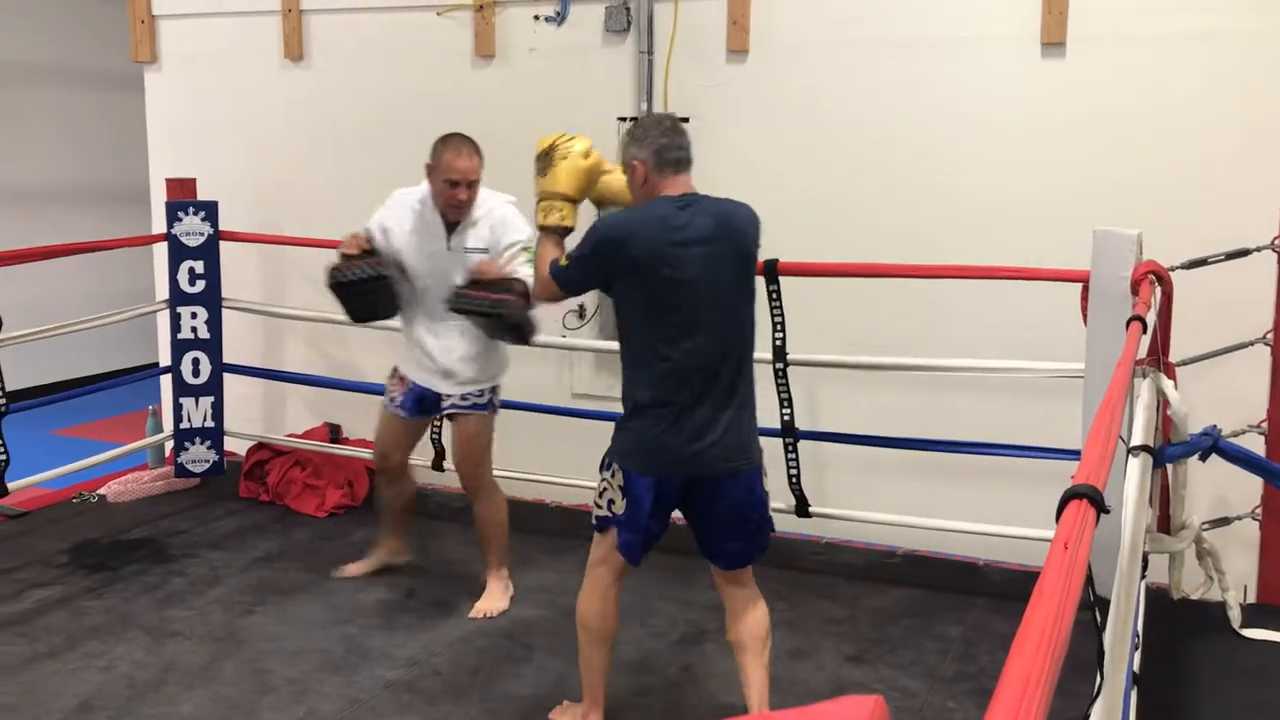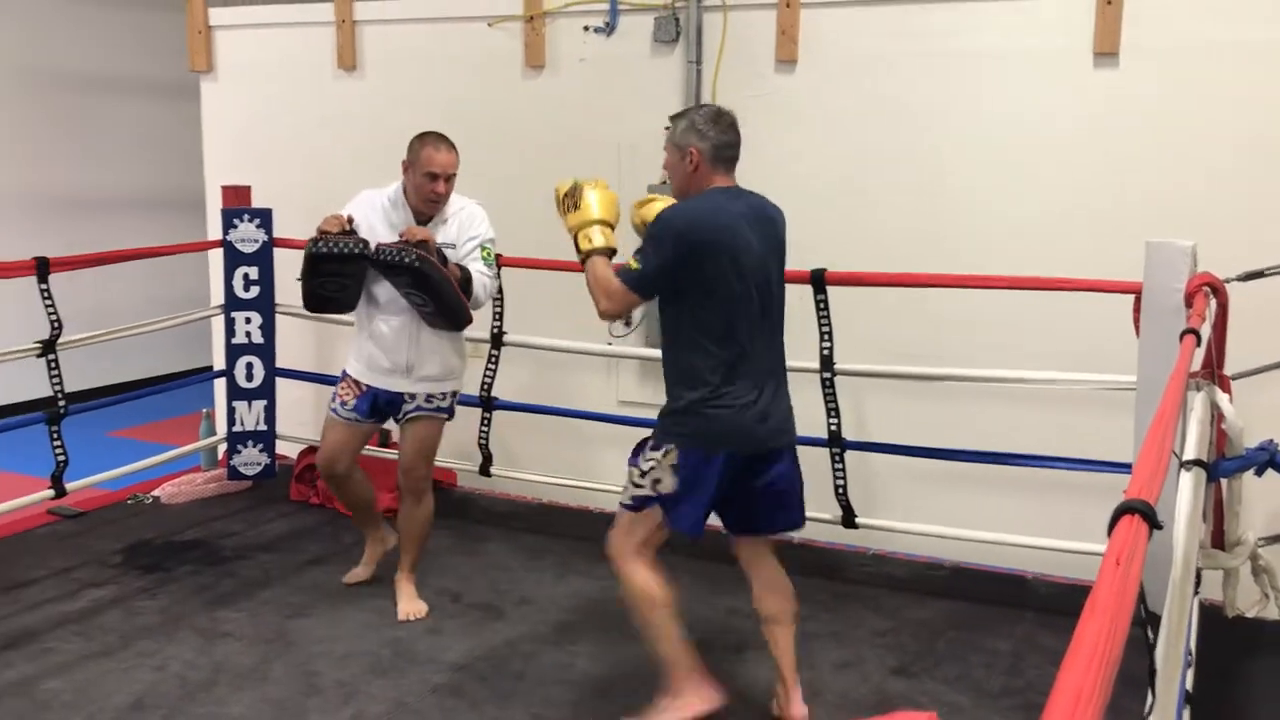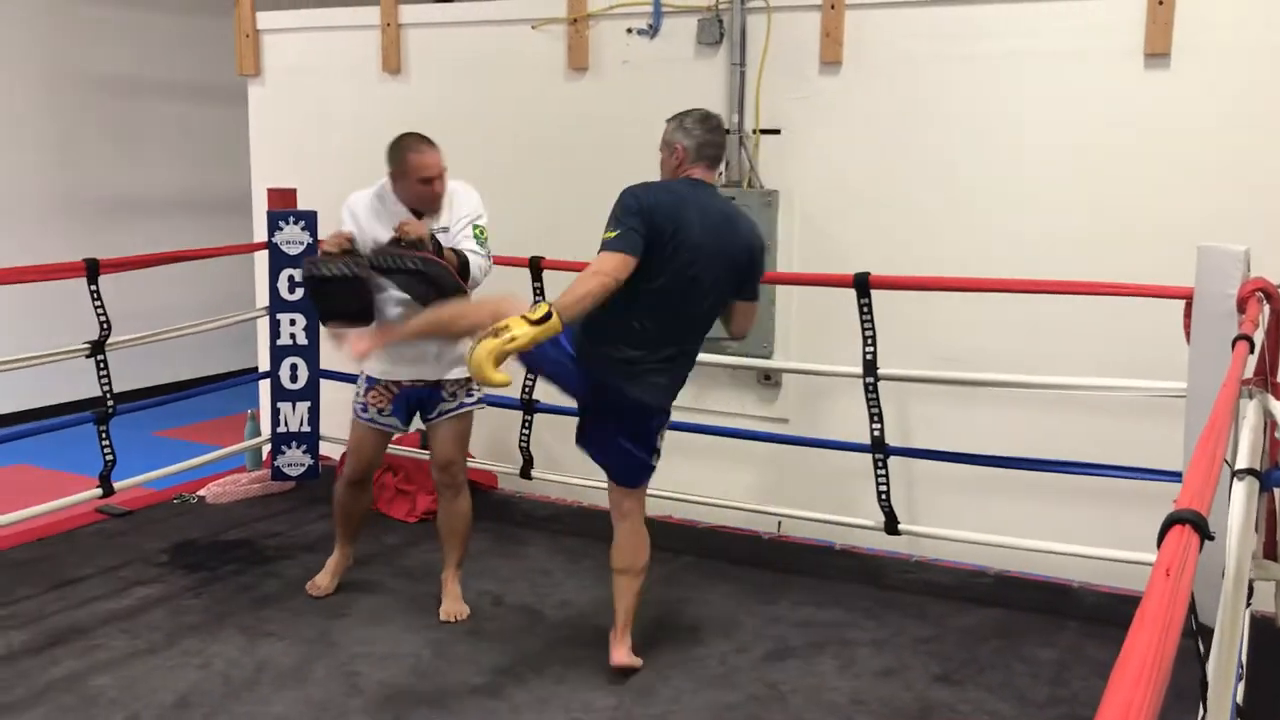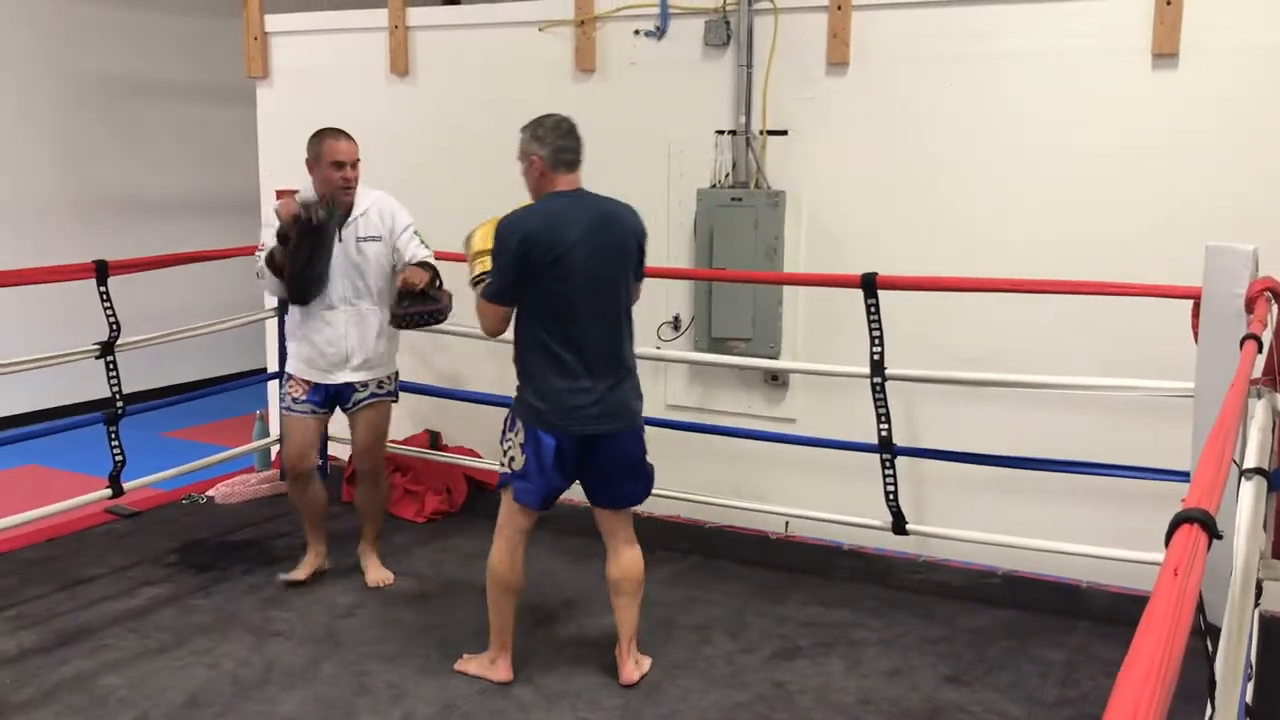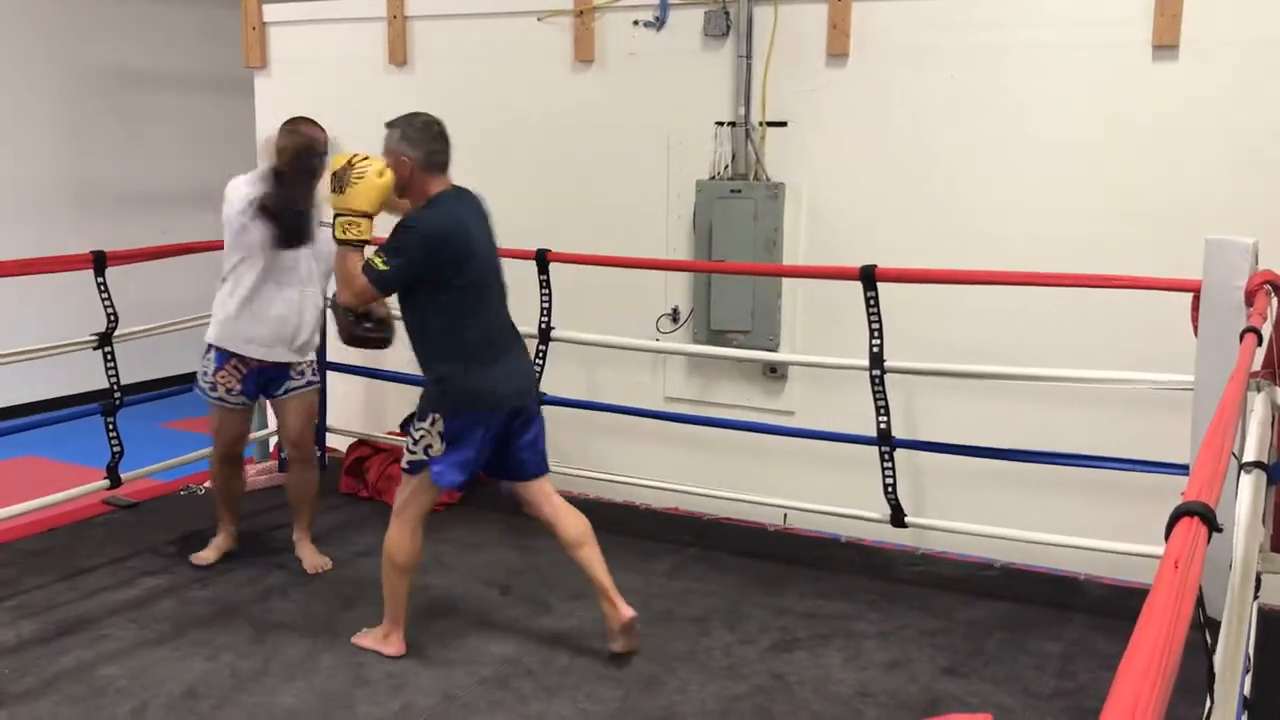
dt=0.7s
person 1, frame 1
left shoulder: (617, 233)
right shoulder: (741, 222)
left elbow: (547, 286)
left wrist: (556, 202)
right wrist: (627, 200)
left hip: (650, 444)
right hip: (731, 443)
left knee: (604, 568)
right knee: (738, 584)
person 1, frame 2
left shoulder: (679, 223)
right shoulder: (769, 217)
left elbow: (612, 303)
left wrist: (591, 233)
left hip: (703, 426)
right hip: (769, 423)
left knee: (629, 548)
right knee: (757, 555)
person 1, frame 3
left shoulder: (646, 200)
right shoulder: (746, 234)
left elbow: (606, 276)
right elbow: (740, 326)
left wrist: (534, 324)
left hip: (591, 354)
right hip: (651, 389)
left knee: (495, 313)
right knee: (628, 511)
left ankle: (383, 334)
right ankle: (623, 642)
person 1, frame 4
left shoulder: (518, 227)
right shoulder: (626, 221)
left elbow: (492, 322)
left wrist: (482, 264)
left hip: (547, 410)
right hip: (616, 407)
left knee: (512, 528)
right knee: (619, 533)
left ankle: (497, 657)
right ankle: (628, 658)
person 1, frame 5
left shoulder: (423, 229)
right shoulder: (464, 204)
left elbow: (355, 294)
left hip: (464, 396)
right hip: (513, 381)
left knee: (409, 506)
right knee: (543, 498)
left ankle: (390, 632)
right ankle: (614, 605)
person 2, frame 1
left shoulder: (502, 216)
right shoulder: (401, 208)
left elbow: (529, 285)
left wrist: (504, 278)
right wrist: (357, 249)
left hip: (473, 371)
right hip: (417, 363)
left knee: (474, 476)
right knee: (387, 458)
left ankle: (498, 576)
right ankle: (391, 545)
person 2, frame 2
left shoulder: (470, 219)
right shoulder: (368, 207)
left elbow: (480, 291)
left wrist: (437, 257)
right wrist: (328, 239)
left hip: (431, 374)
right hip: (368, 366)
left knee: (414, 478)
right knee: (332, 463)
left ankle: (405, 578)
right ankle: (377, 536)
person 2, frame 3
left shoulder: (462, 198)
right shoulder: (362, 208)
left elbow: (475, 271)
left wrist: (430, 245)
right wrist: (332, 256)
left hip: (450, 366)
right hip: (390, 366)
left knee: (450, 473)
right knee: (357, 469)
left ankle: (452, 579)
right ankle: (341, 553)
person 2, frame 4
left shoulder: (385, 210)
right shoulder: (289, 215)
left elbow: (417, 257)
right elbow: (273, 283)
left wrist: (419, 272)
right wrist: (286, 239)
left hip: (369, 365)
right hip: (309, 365)
left knee: (369, 465)
right knee: (297, 464)
left ankle: (369, 549)
right ankle: (316, 550)
person 2, frame 5
right shoulder: (250, 188)
right elbow: (266, 224)
right wrist: (284, 168)
left hip: (295, 351)
right hip: (237, 344)
left knee: (301, 447)
right knee: (228, 447)
left ankle: (304, 537)
right ankle: (225, 531)
